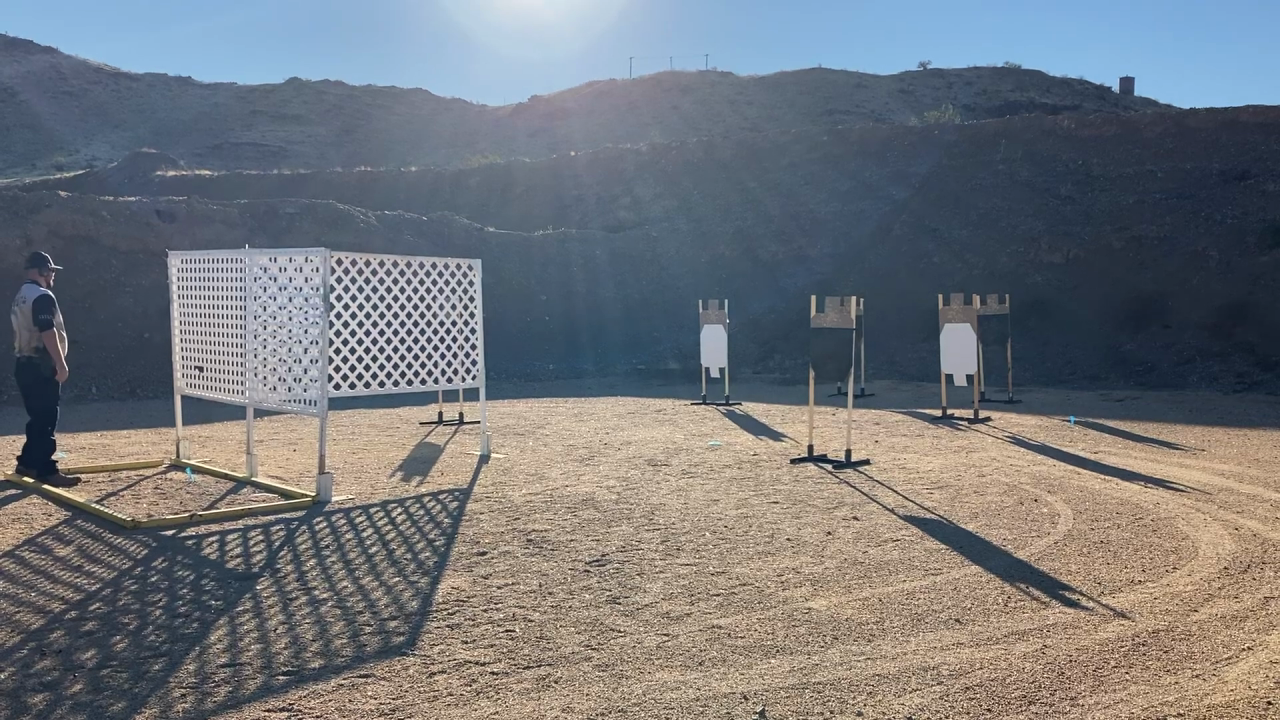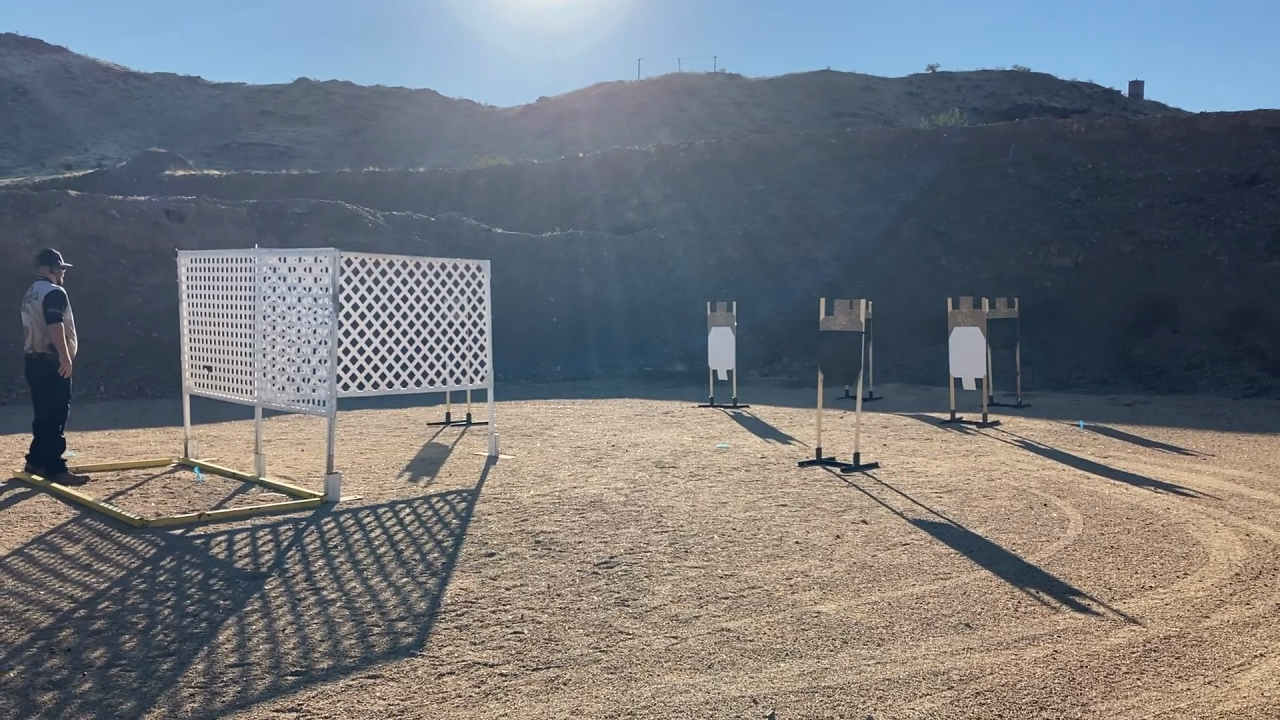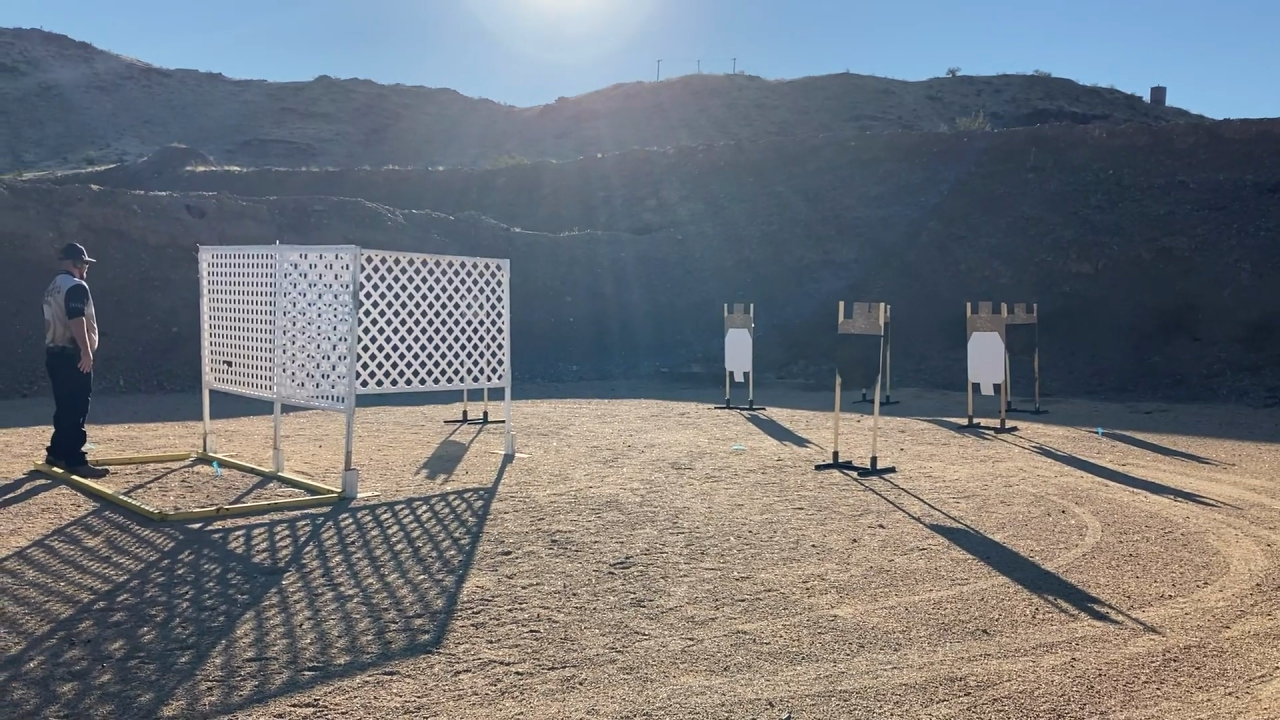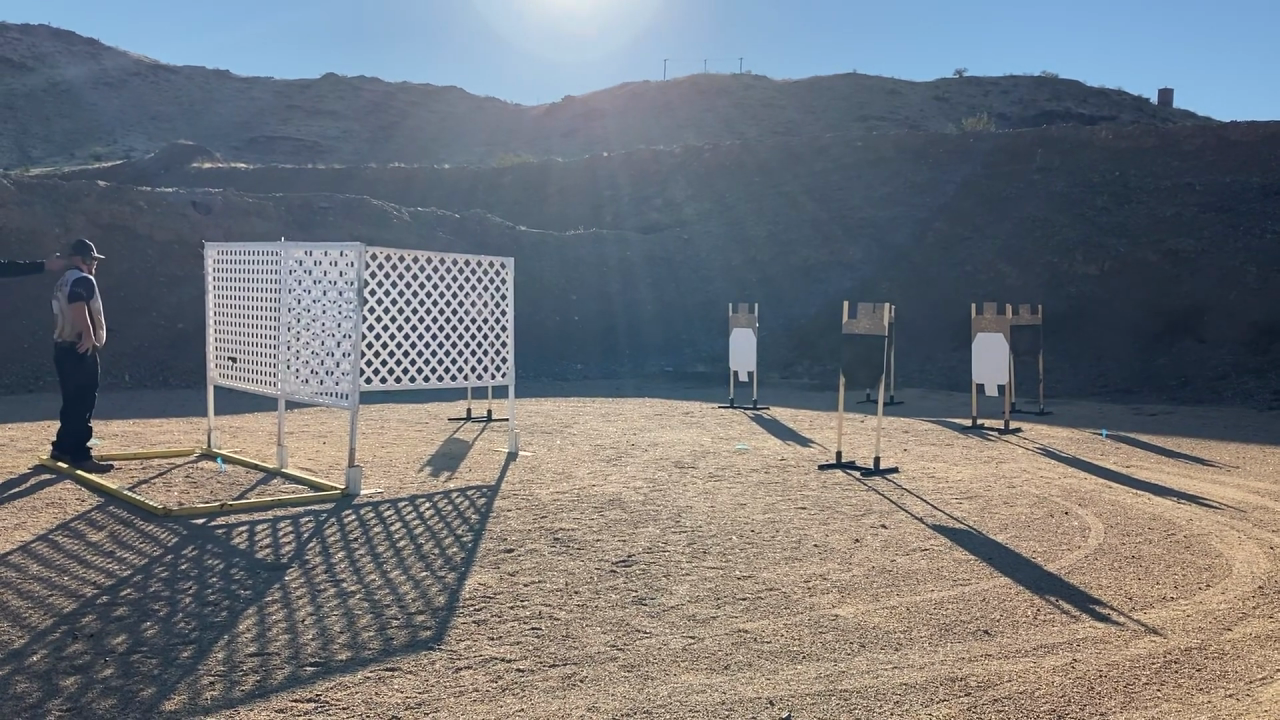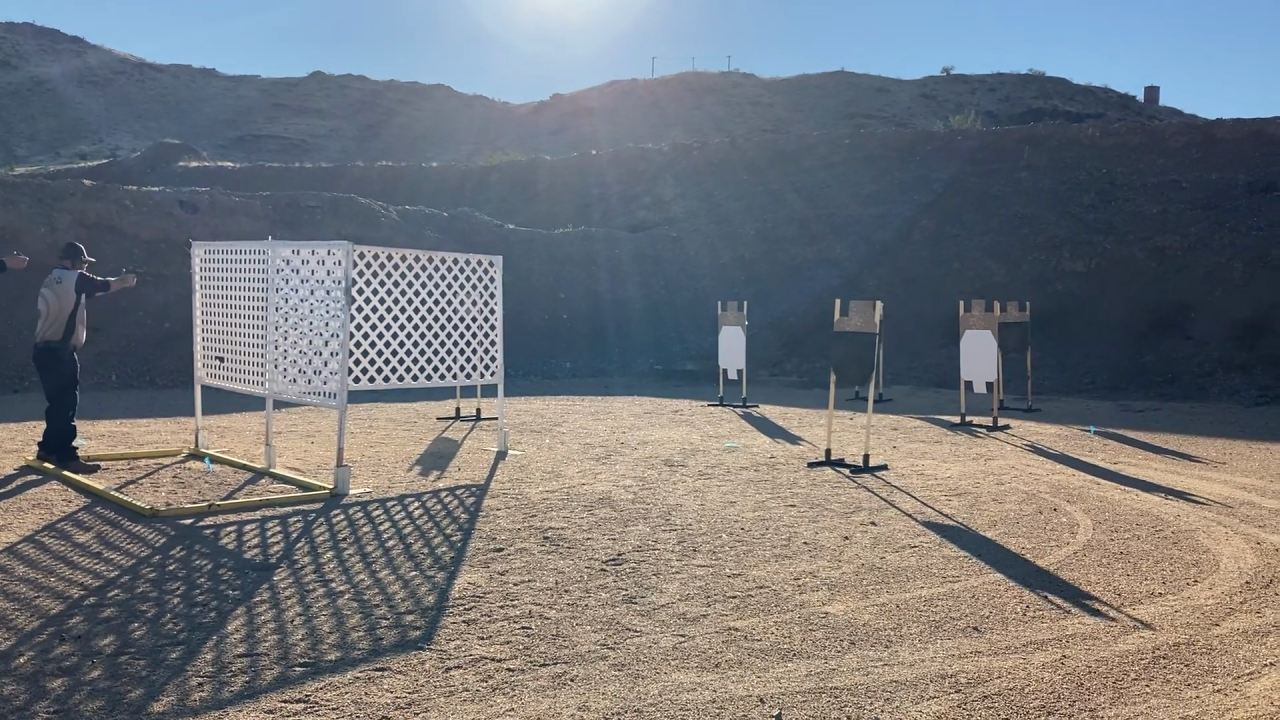
dt=1s
person 1, frame 1
left shoulder: (20, 297)
right shoulder: (42, 296)
right elbow: (48, 333)
right wrist: (61, 363)
left hip: (25, 364)
right hip: (41, 366)
left knee: (37, 418)
right knee: (46, 419)
left ankle: (27, 463)
right ankle: (46, 470)
person 1, frame 2
left shoulder: (30, 294)
right shoulder: (54, 292)
right elbow: (55, 326)
right wrist: (65, 357)
left hip: (34, 360)
right hip: (52, 362)
left knee: (43, 415)
right knee: (55, 416)
left ankle: (36, 461)
right ankle: (55, 468)
person 1, frame 3
left shoulder: (53, 287)
right shoulder: (76, 286)
right elbow: (77, 320)
right wrist: (86, 351)
left hip: (55, 353)
right hip: (73, 355)
left knee: (64, 408)
right knee: (76, 409)
left ankle: (57, 453)
right ankle: (75, 461)
person 1, frame 4
left shoulder: (62, 282)
right shoulder: (83, 280)
right elbow: (77, 303)
right wrist: (88, 335)
left hip: (64, 349)
right hip: (81, 351)
left knee: (72, 403)
right knee: (83, 404)
left ankle: (62, 448)
right ankle: (80, 456)
person 1, frame 5
left shoulder: (51, 280)
right shoulder: (75, 279)
left elbow: (91, 289)
right elbow: (104, 285)
left wrist: (118, 282)
right wrist: (124, 280)
left hip: (45, 350)
right hip: (60, 351)
left knee: (58, 403)
right knee: (65, 404)
left ankle: (48, 448)
right ankle: (66, 456)
